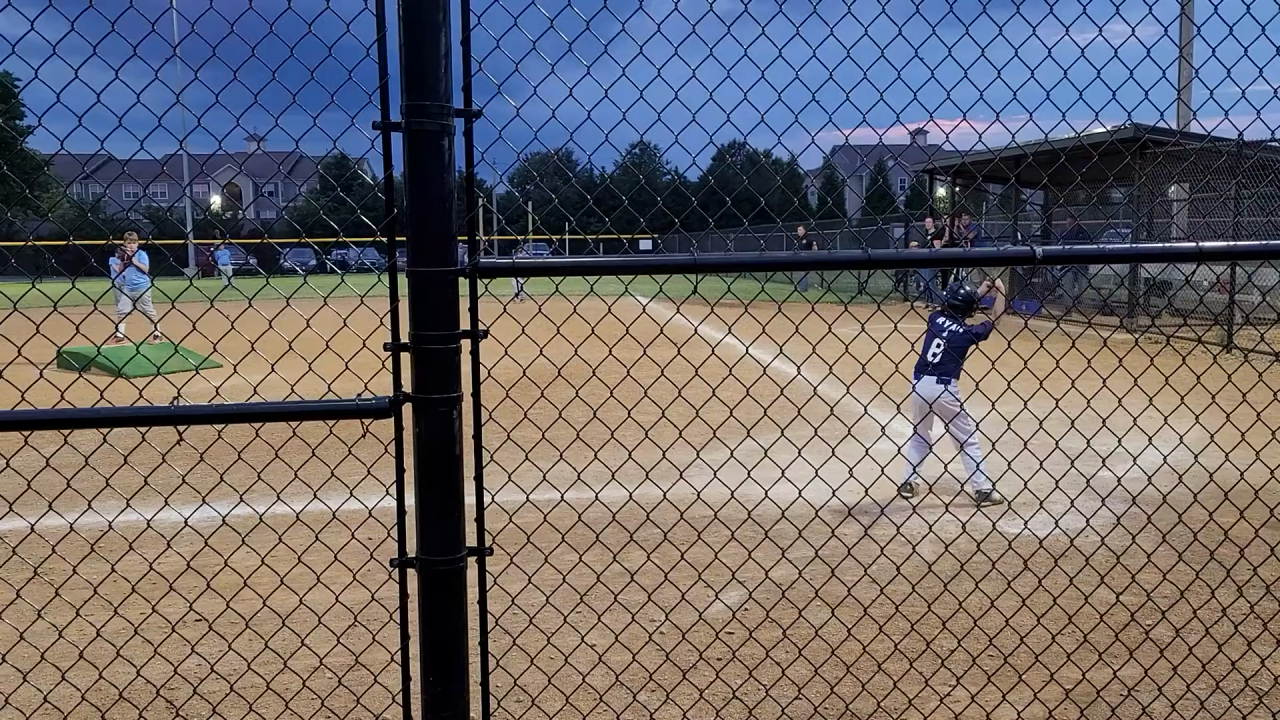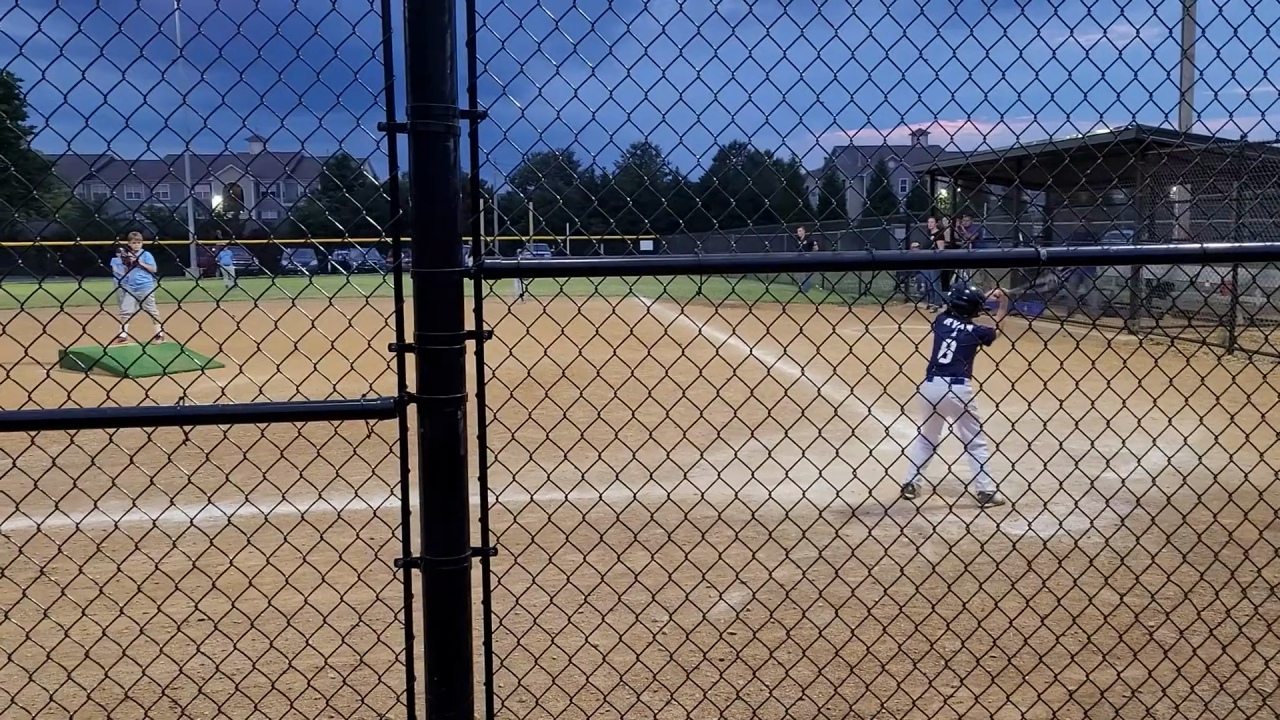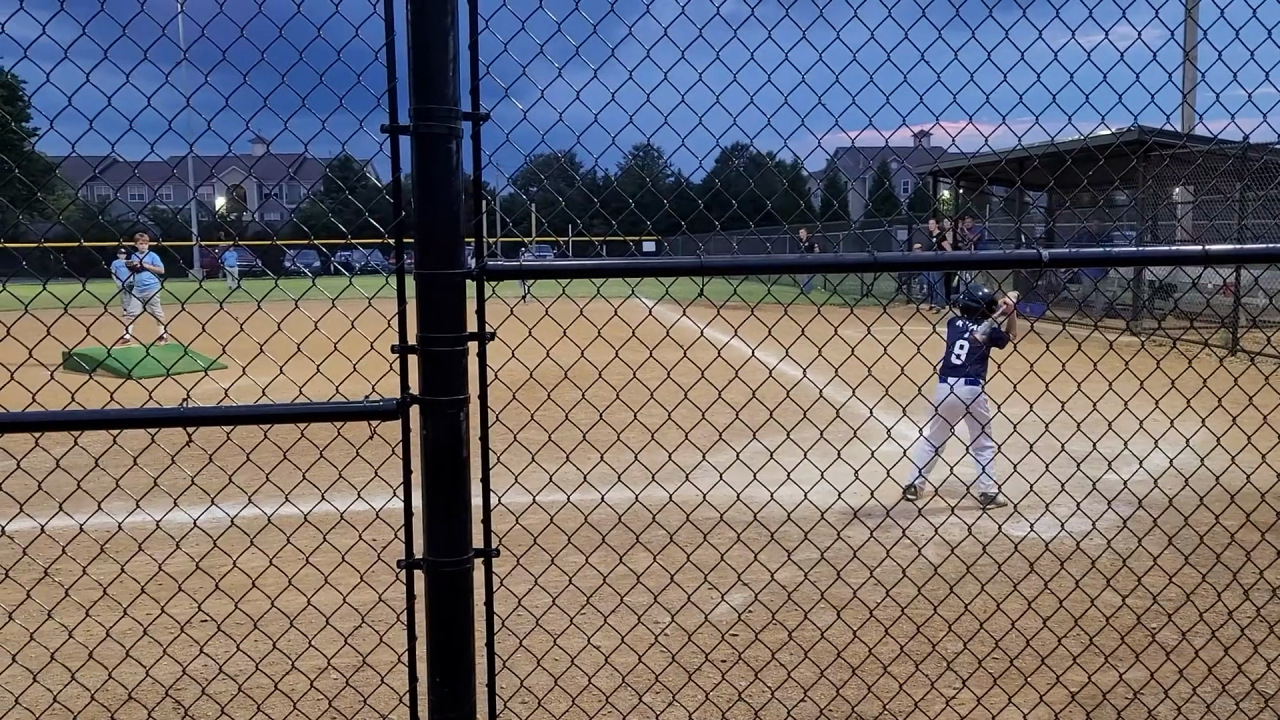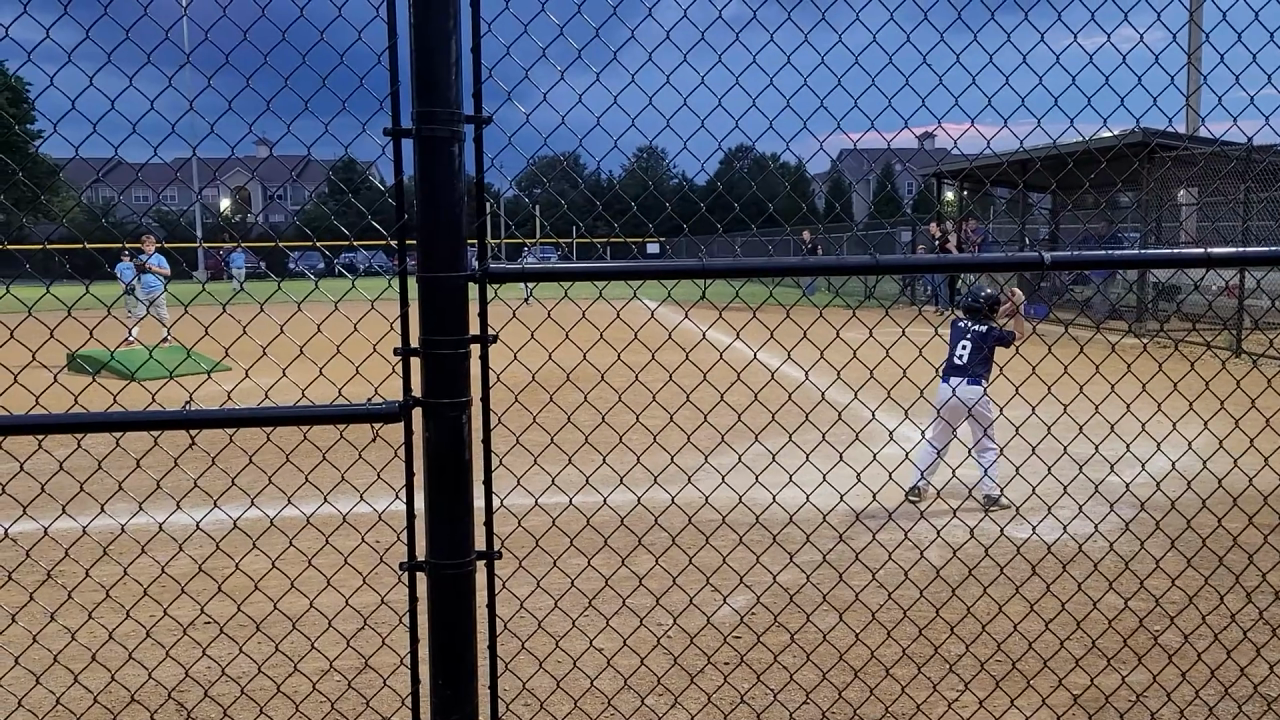
dt=0.3s
person 1, frame 1
left shoulder: (935, 318)
right shoulder: (968, 332)
left elbow: (953, 308)
right elbow: (995, 320)
left wrist: (980, 291)
right wrist: (1000, 292)
left hip: (920, 384)
right hip: (944, 387)
left knee: (919, 436)
right knee: (968, 440)
left ankle: (908, 483)
right ankle: (983, 490)
person 1, frame 2
left shoulder: (941, 320)
right shoulder: (975, 331)
left elbow: (957, 310)
right elbow: (996, 328)
left wrist: (987, 296)
right wrist: (1003, 302)
left hip: (931, 385)
right hip: (958, 388)
left knee: (926, 437)
right knee: (975, 441)
left ankle: (910, 484)
right ankle: (986, 491)
person 1, frame 3
left shoulder: (953, 323)
right shoulder: (988, 332)
right elbow: (1011, 336)
left wrist: (1000, 304)
right wrist: (1011, 310)
left hip: (945, 386)
right hip: (972, 389)
left knee: (932, 438)
right knee: (984, 444)
left ankle: (913, 485)
right ankle: (988, 493)
person 1, frame 4
left shoulder: (957, 324)
right shoulder: (991, 332)
right elbow: (1019, 334)
left wrist: (1007, 306)
right wrist: (1018, 306)
left hip: (947, 387)
right hip: (974, 390)
left knee: (935, 440)
right knee: (986, 445)
left ankle: (917, 488)
right ankle: (991, 495)
